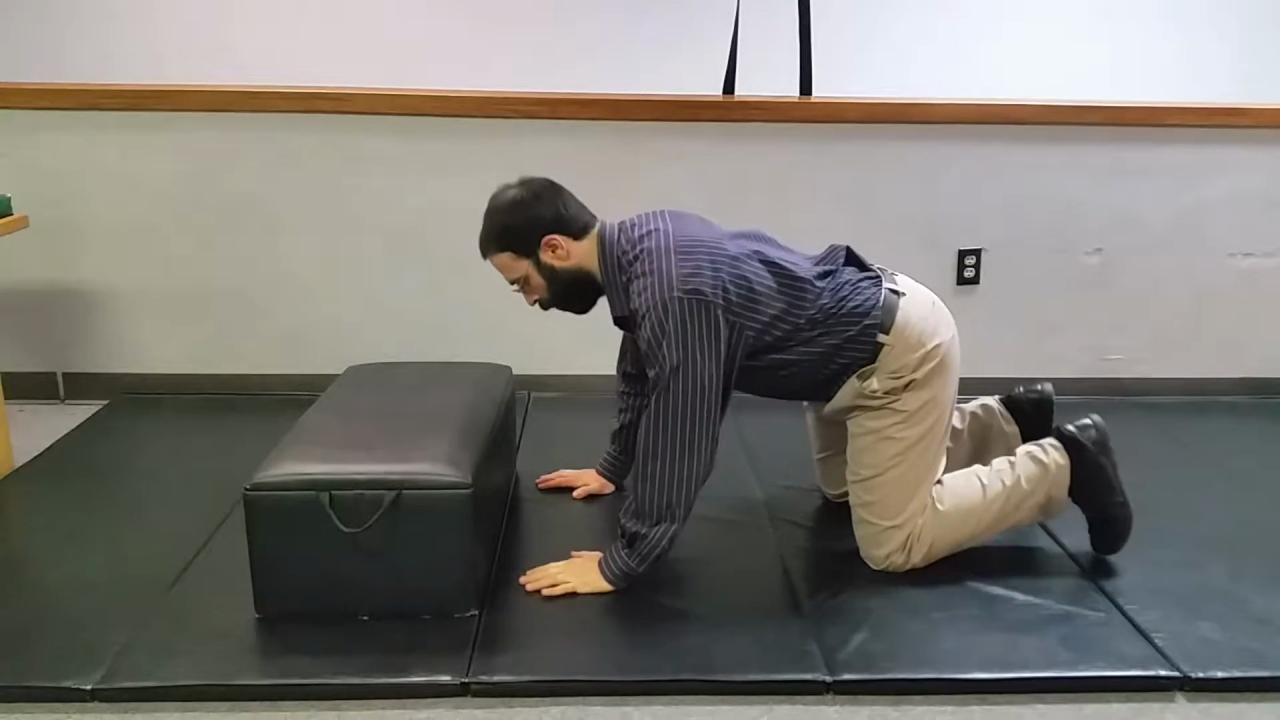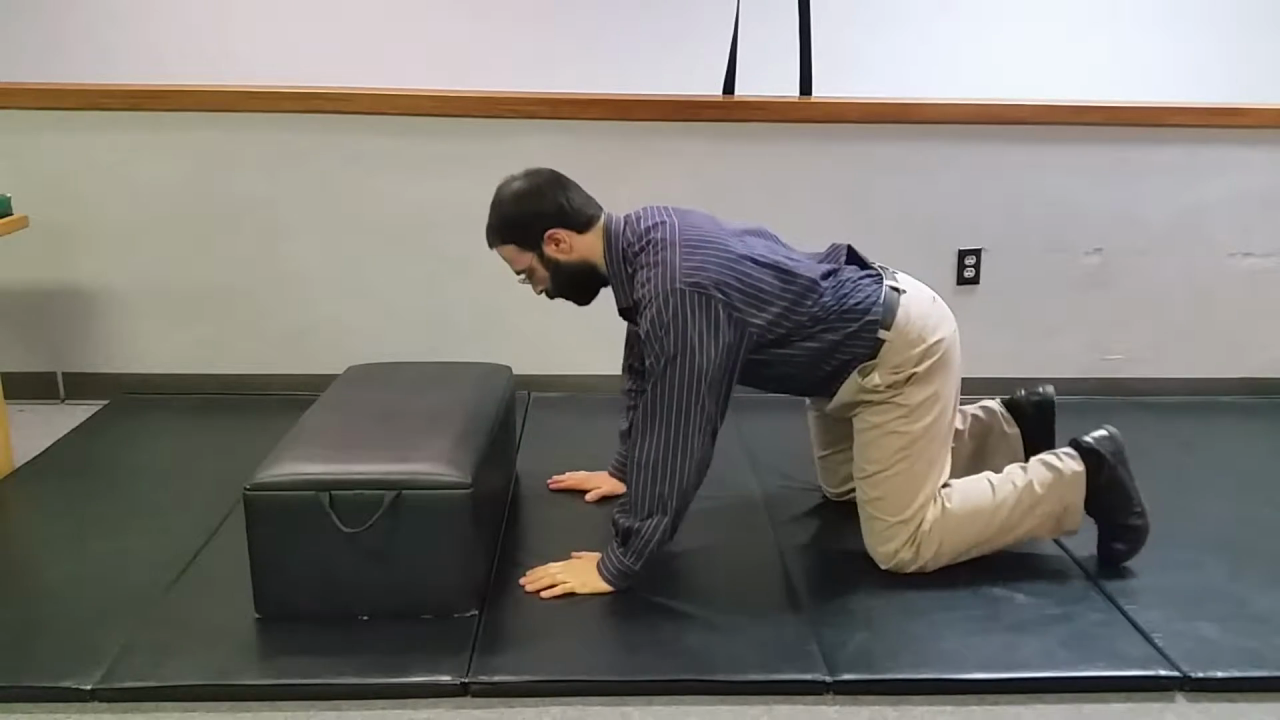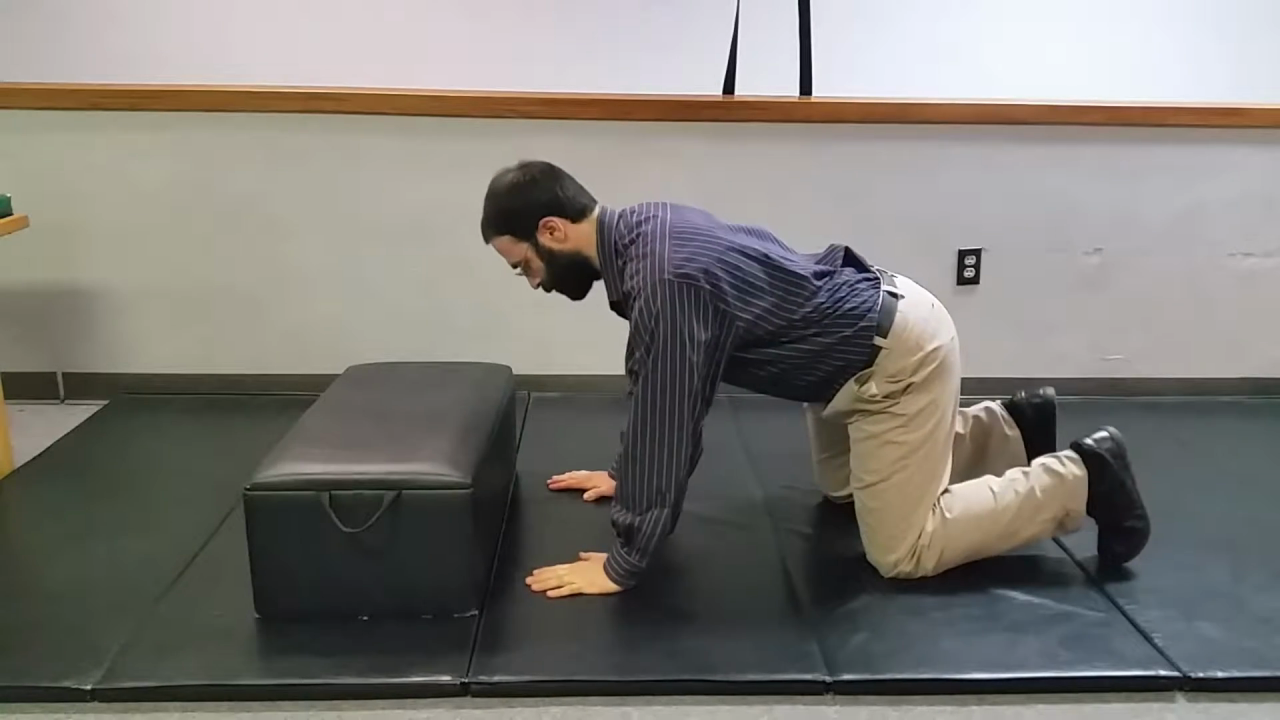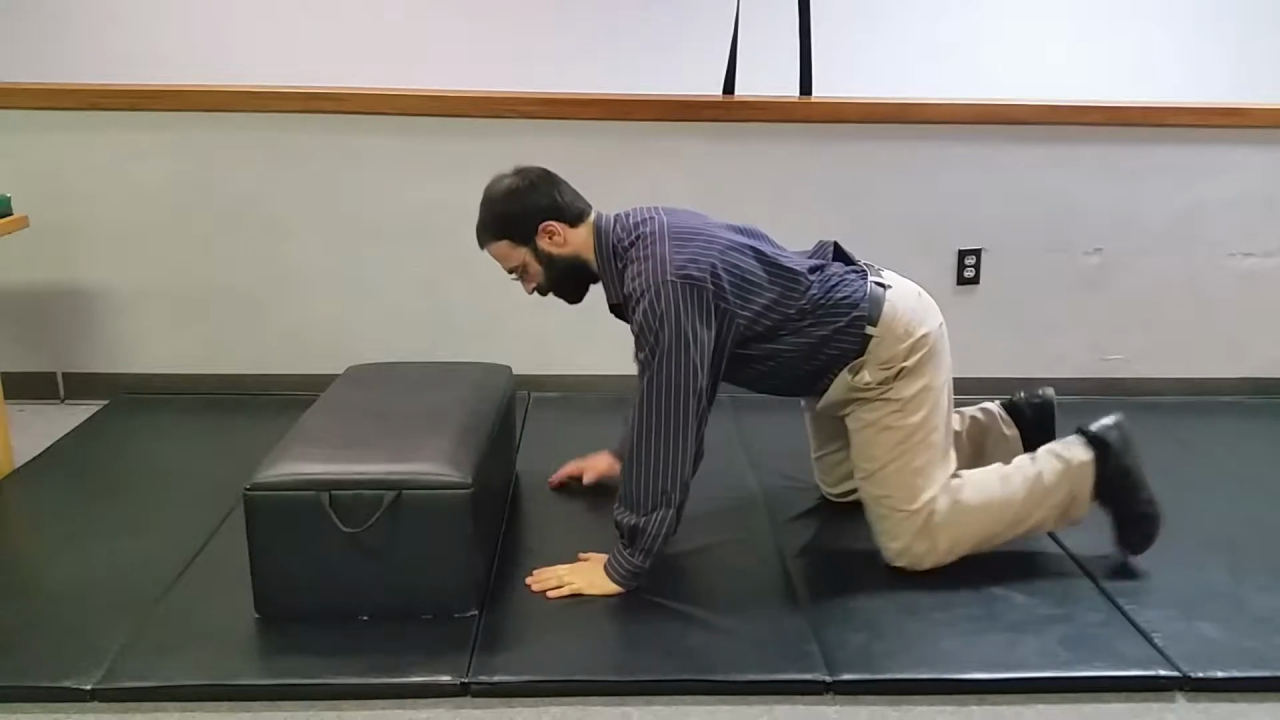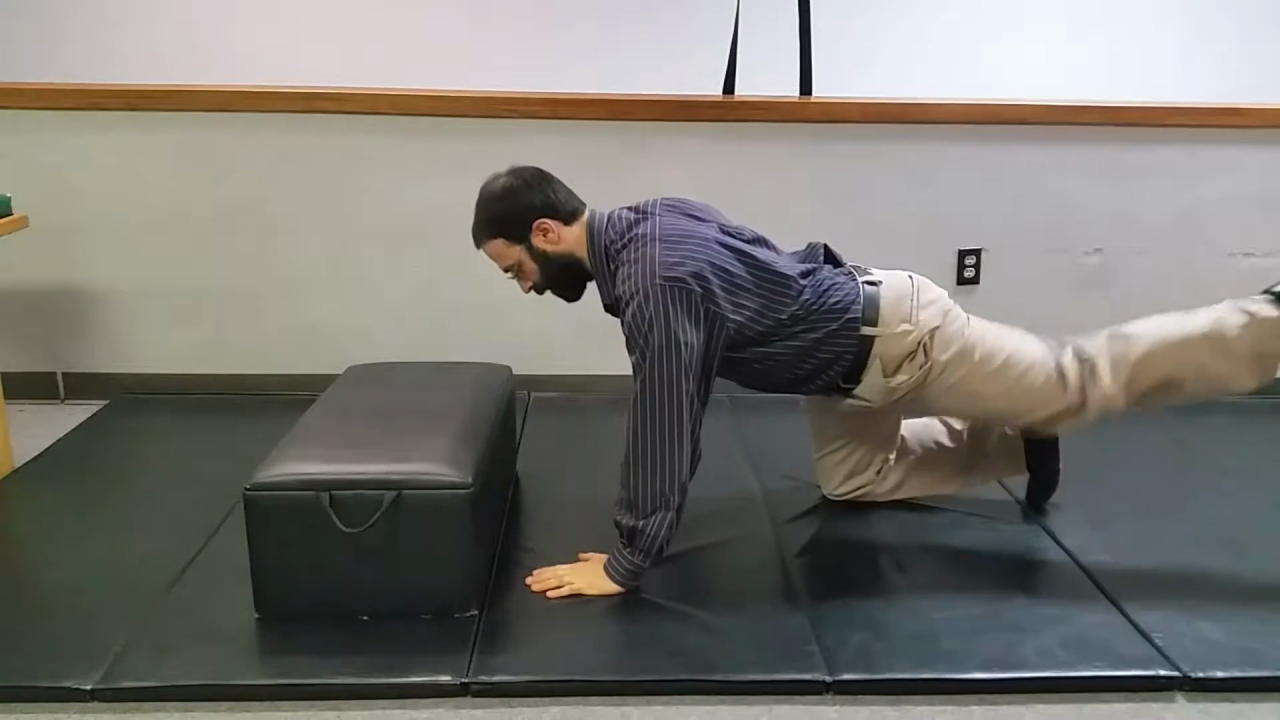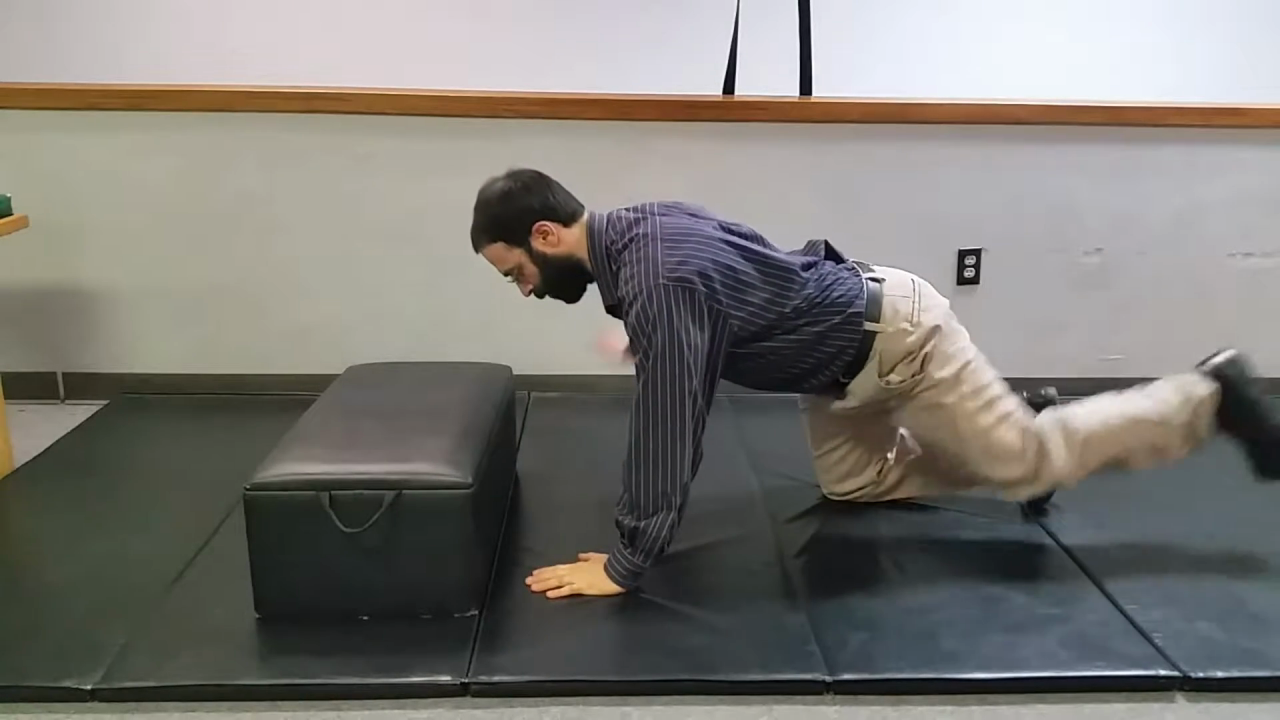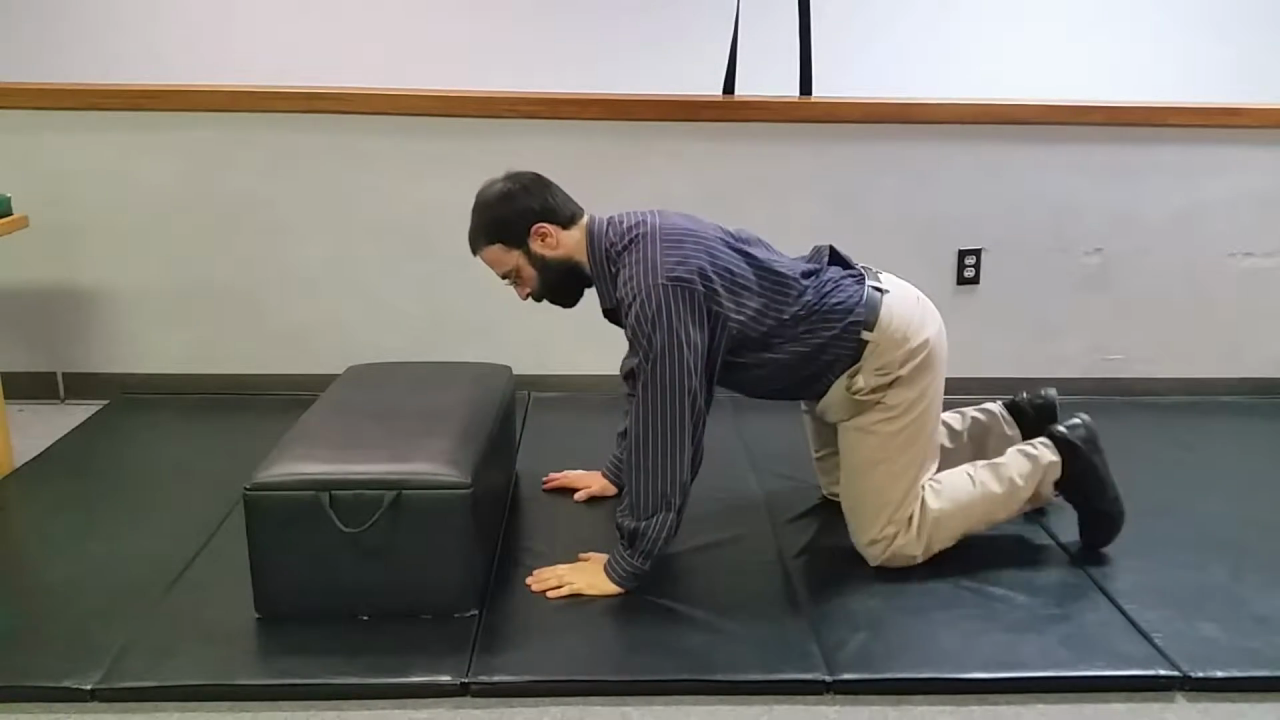
dt=0.4s
person 1, frame 1
left shoulder: (672, 293)
right shoulder: (638, 242)
left elbow: (680, 439)
right elbow: (642, 379)
left wrist: (616, 567)
right wrist: (612, 471)
left hip: (900, 348)
right hip: (868, 327)
left knee: (893, 543)
right knee: (845, 486)
left ankle: (1063, 462)
right ankle: (1009, 421)
person 1, frame 2
left shoulder: (678, 287)
right shoulder: (643, 234)
left elbow: (677, 429)
right elbow: (647, 377)
left wrist: (616, 567)
right wrist: (621, 471)
left hip: (900, 348)
right hip: (864, 331)
left knee: (902, 543)
right knee: (845, 484)
left ankle: (1081, 473)
right ankle: (1010, 425)
person 1, frame 3
left shoulder: (664, 276)
right shoulder: (641, 230)
left elbow: (666, 422)
right elbow: (652, 385)
left wrist: (621, 566)
right wrist: (621, 474)
left hip: (896, 352)
right hip: (870, 327)
left knee: (903, 549)
right knee: (845, 486)
left ankle: (1083, 476)
right ankle: (1013, 428)
person 1, frame 4
left shoulder: (664, 278)
right shoulder: (638, 236)
left elbow: (672, 424)
right elbow: (664, 385)
left wrist: (624, 566)
right wrist: (621, 457)
left hip: (890, 345)
right hip: (858, 331)
left knee: (916, 536)
right knee: (844, 483)
left ankle: (1085, 465)
right ankle: (1009, 426)
person 1, frame 5
left shoulder: (652, 282)
right shoulder: (643, 222)
left elbow: (665, 430)
left wrist: (624, 566)
left hip: (895, 337)
right hip: (857, 318)
left knee: (1076, 379)
right knee: (856, 482)
right ankle: (1014, 444)
person 1, frame 6
left shoulder: (656, 280)
right shoulder: (640, 224)
left elbow: (667, 430)
left wrist: (623, 566)
right wrist: (644, 344)
left hip: (893, 337)
right hip: (850, 334)
left knee: (1031, 460)
right knee: (854, 481)
left ankle: (1208, 397)
right ankle: (1007, 434)
person 1, frame 7
left shoulder: (657, 281)
right shoulder: (630, 241)
left elbow: (670, 427)
right elbow: (653, 383)
left wrist: (624, 567)
right wrist: (616, 472)
left hip: (885, 346)
right hip: (852, 327)
left knee: (892, 537)
right knee: (849, 483)
left ankle: (1051, 462)
right ankle: (1013, 424)
